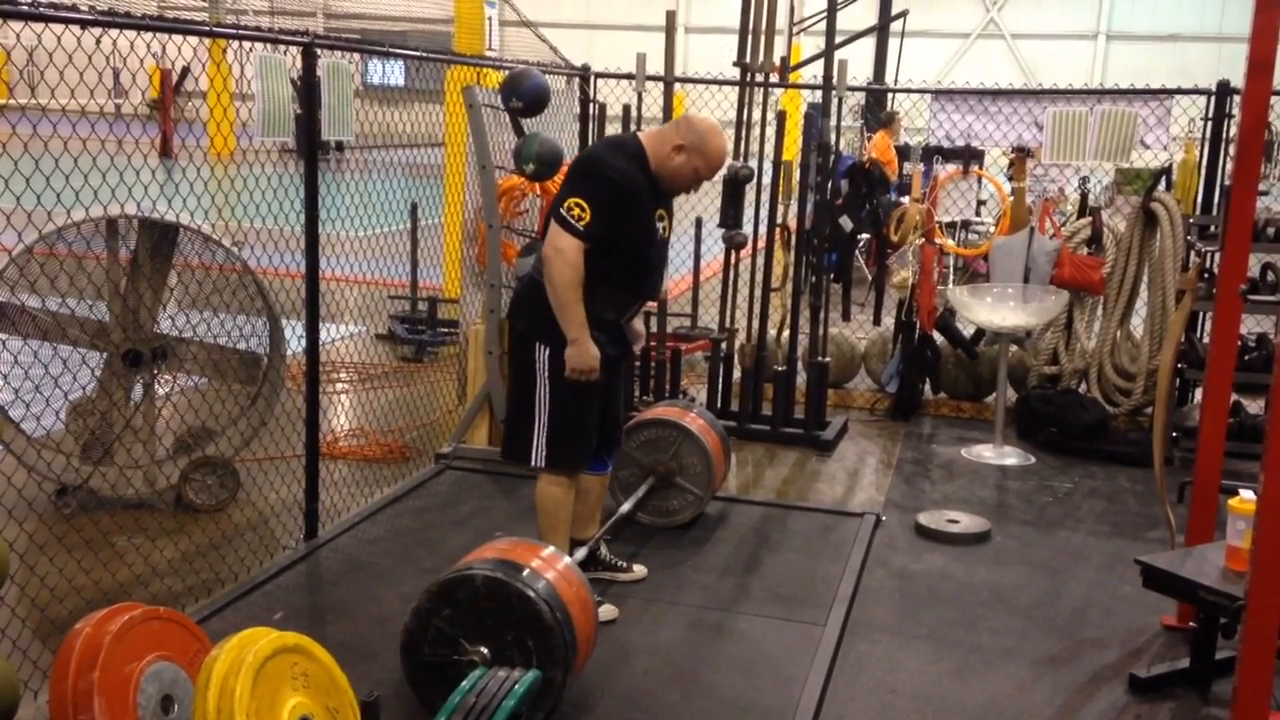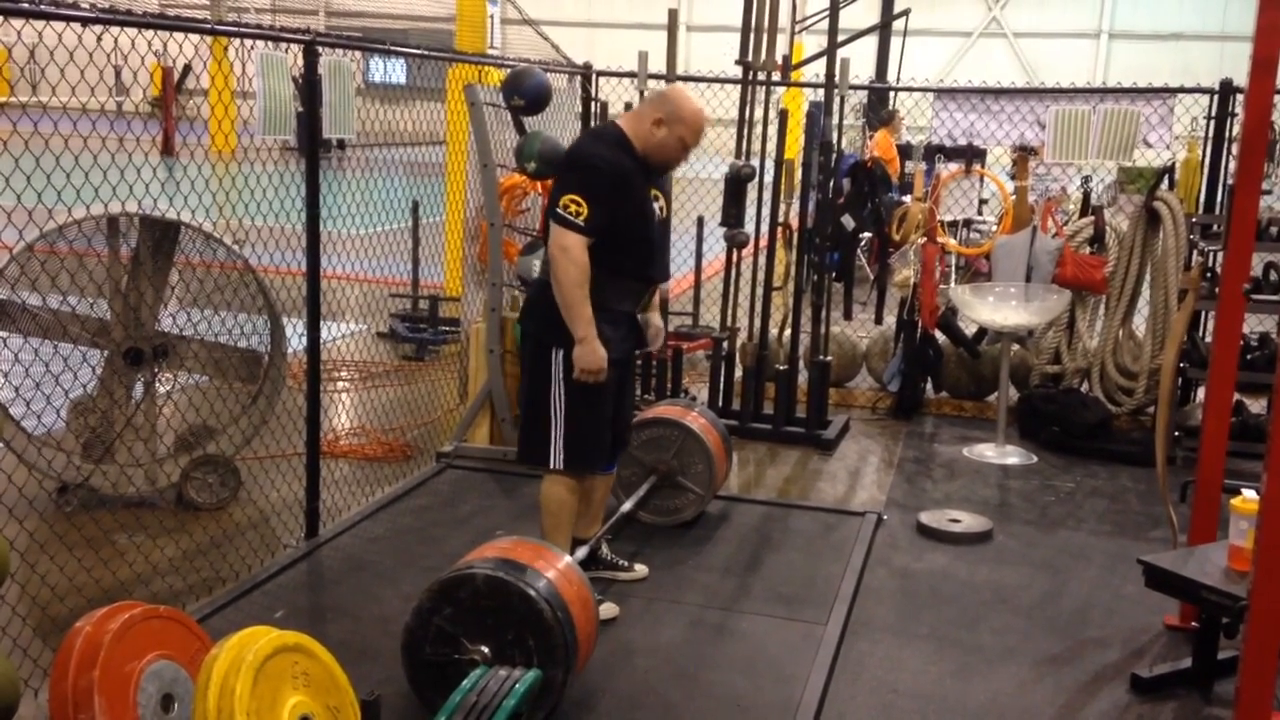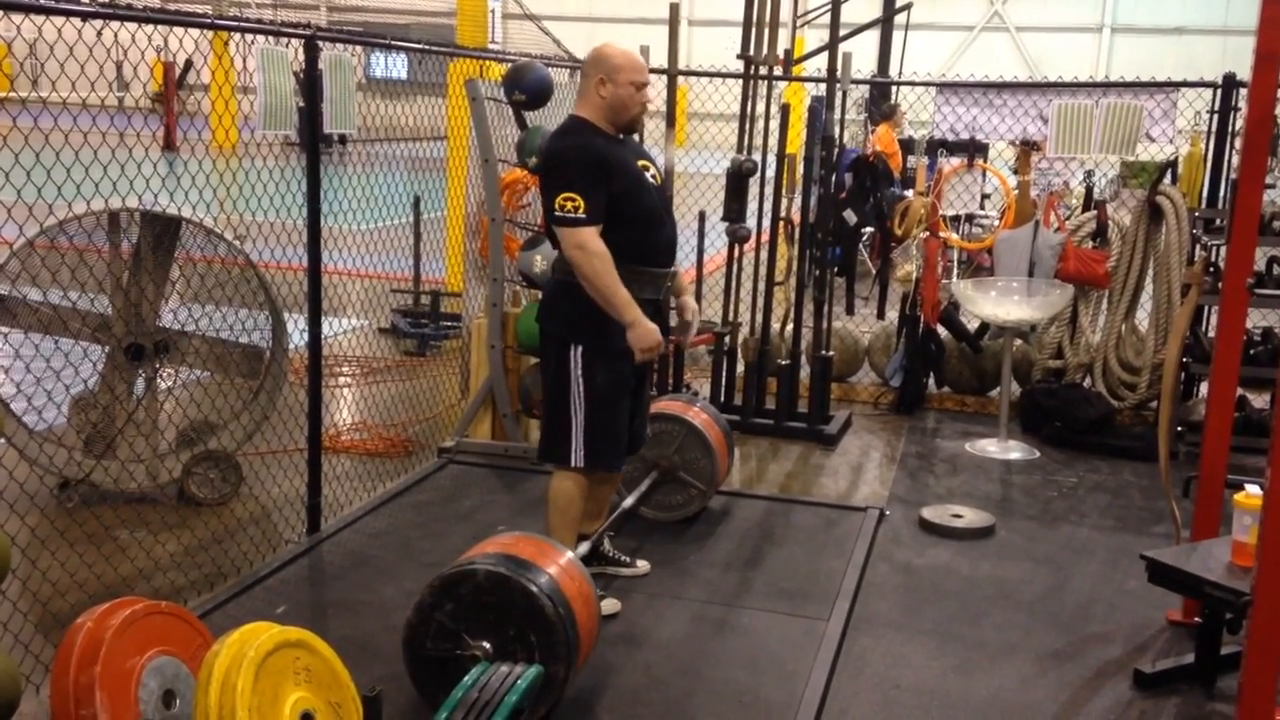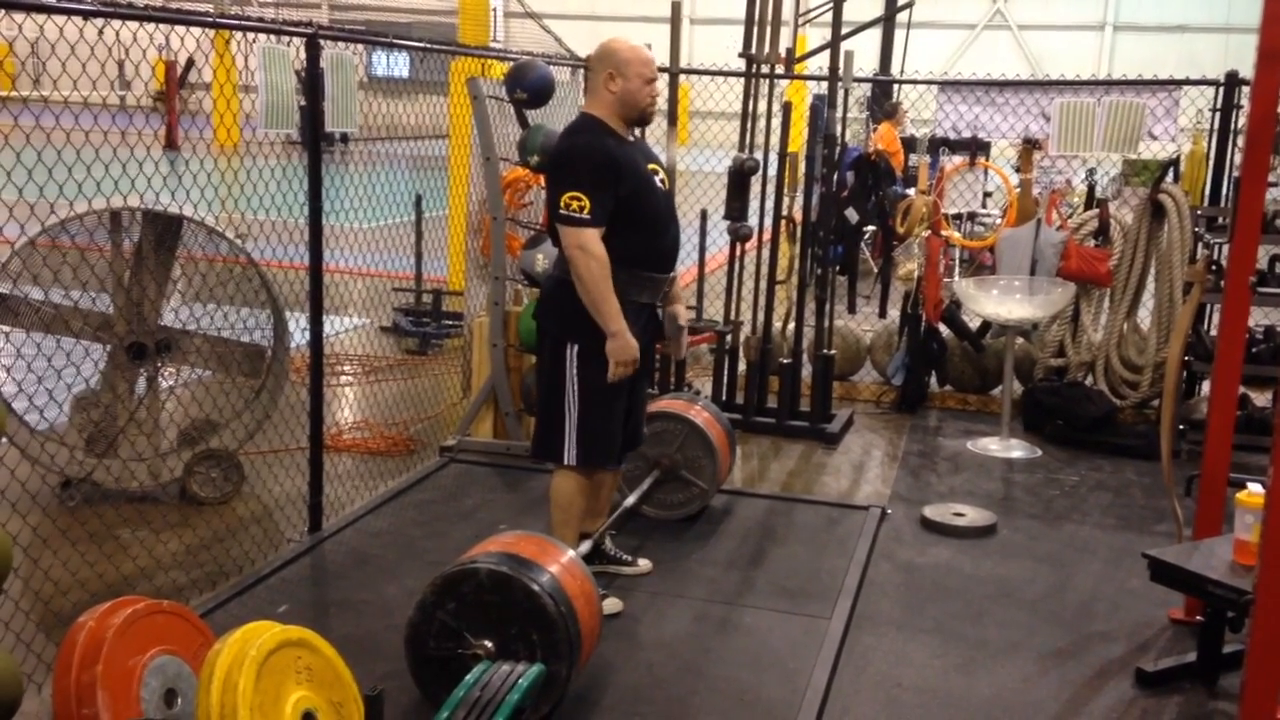
dt=0.5s
person 1, frame 1
left shoulder: (653, 177)
right shoulder: (609, 171)
right elbow: (560, 249)
left wrist: (629, 317)
right wrist: (577, 340)
left hip: (601, 329)
right hip: (560, 331)
left knee: (599, 448)
right knee: (561, 456)
left ankle: (587, 552)
person 1, frame 2
left shoulder: (644, 164)
right shoulder: (595, 161)
right elbow: (566, 249)
left wrist: (650, 311)
right wrist: (584, 338)
left hip: (615, 325)
right hip: (573, 330)
left knee: (606, 448)
right knee: (570, 457)
left ankle: (588, 550)
person 1, frame 3
left shoulder: (622, 144)
right shoulder: (575, 150)
left elbow: (648, 233)
right elbow: (581, 246)
left wrist: (679, 291)
right wrist: (634, 321)
left hip: (632, 316)
right hip: (592, 322)
left knee: (615, 445)
right knee: (579, 452)
left ankle: (591, 545)
person 1, frame 4
left shoulder: (631, 145)
right shoulder: (585, 149)
right elbow: (582, 246)
left wrist: (672, 300)
right wrist: (614, 331)
left hip: (630, 315)
right hip: (590, 322)
left knee: (614, 443)
right knee: (579, 450)
left ankle: (594, 544)
